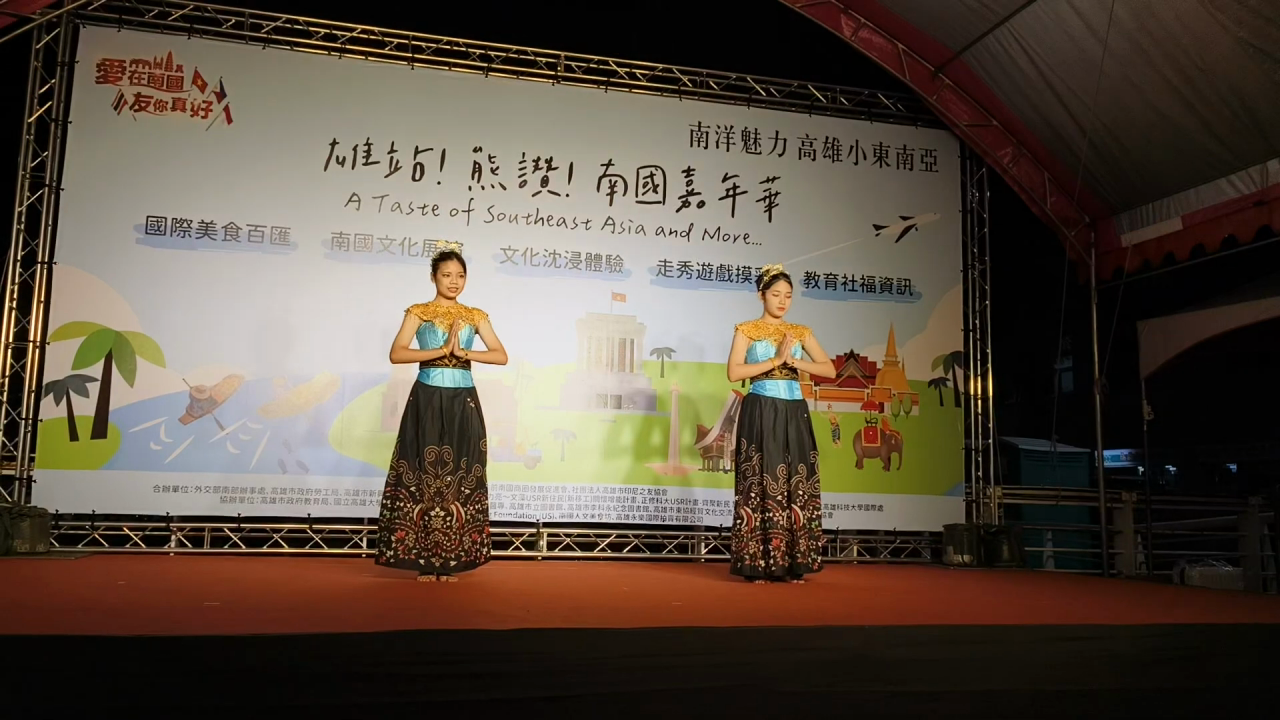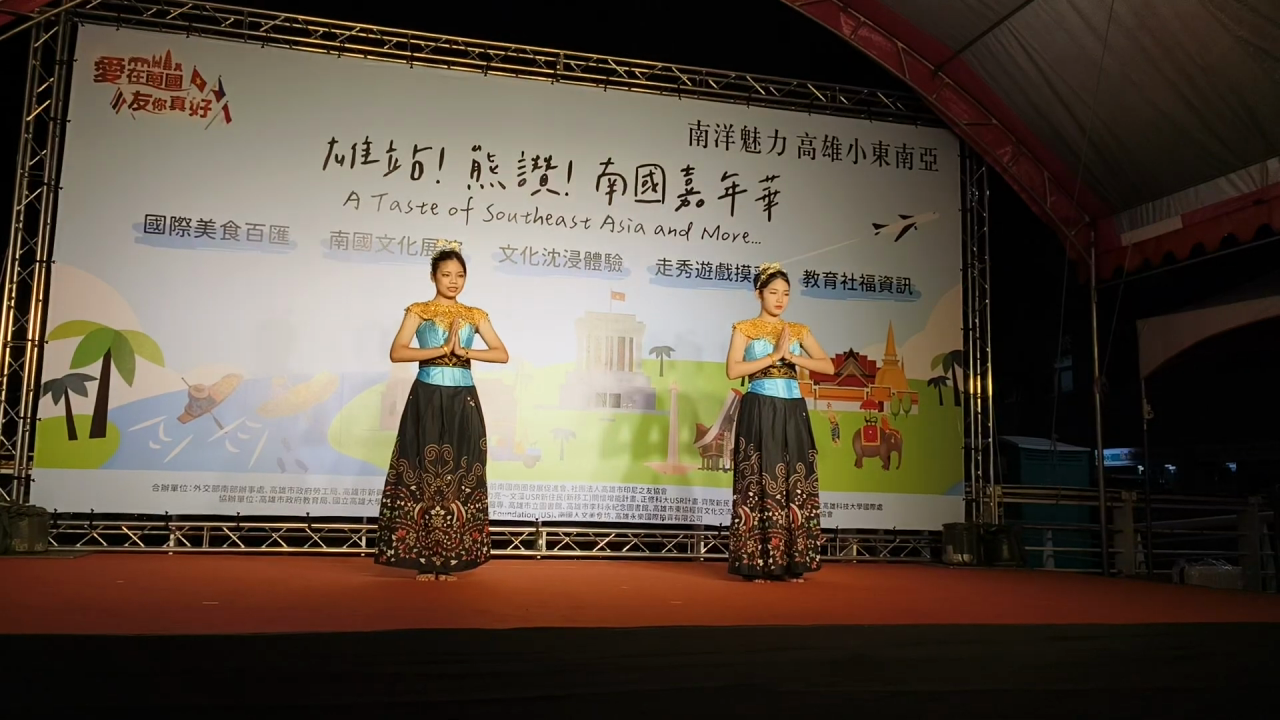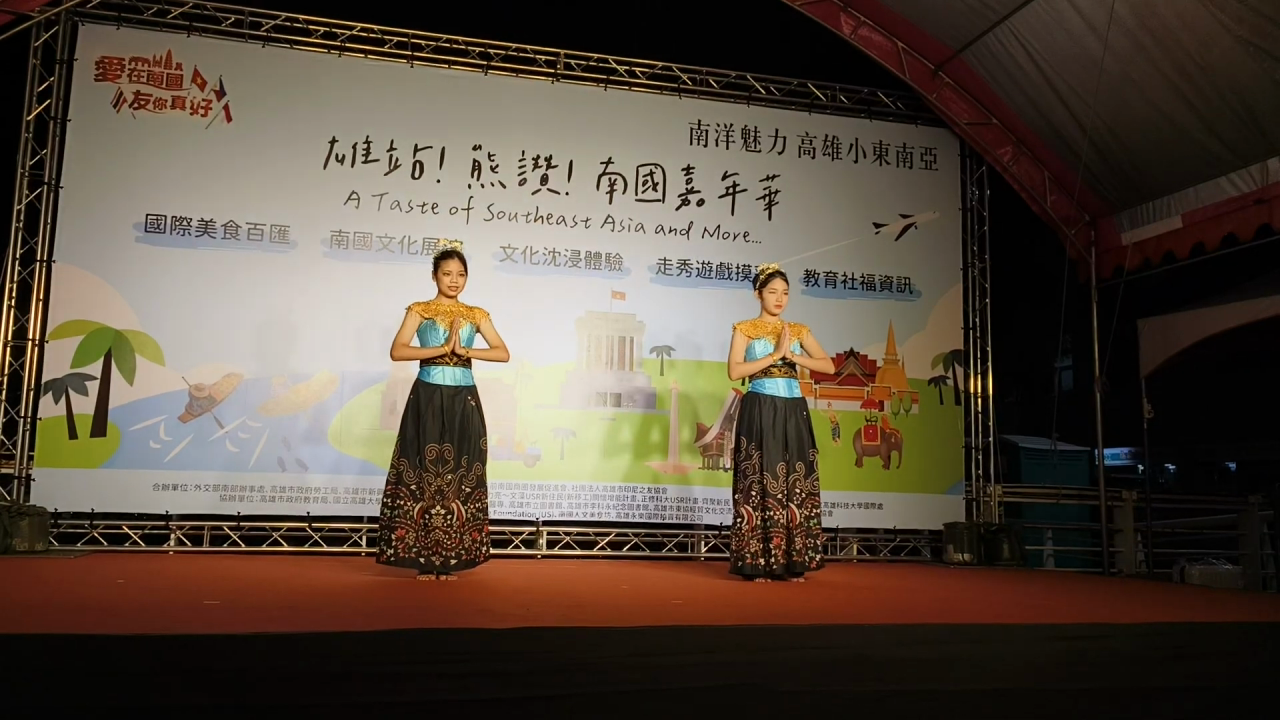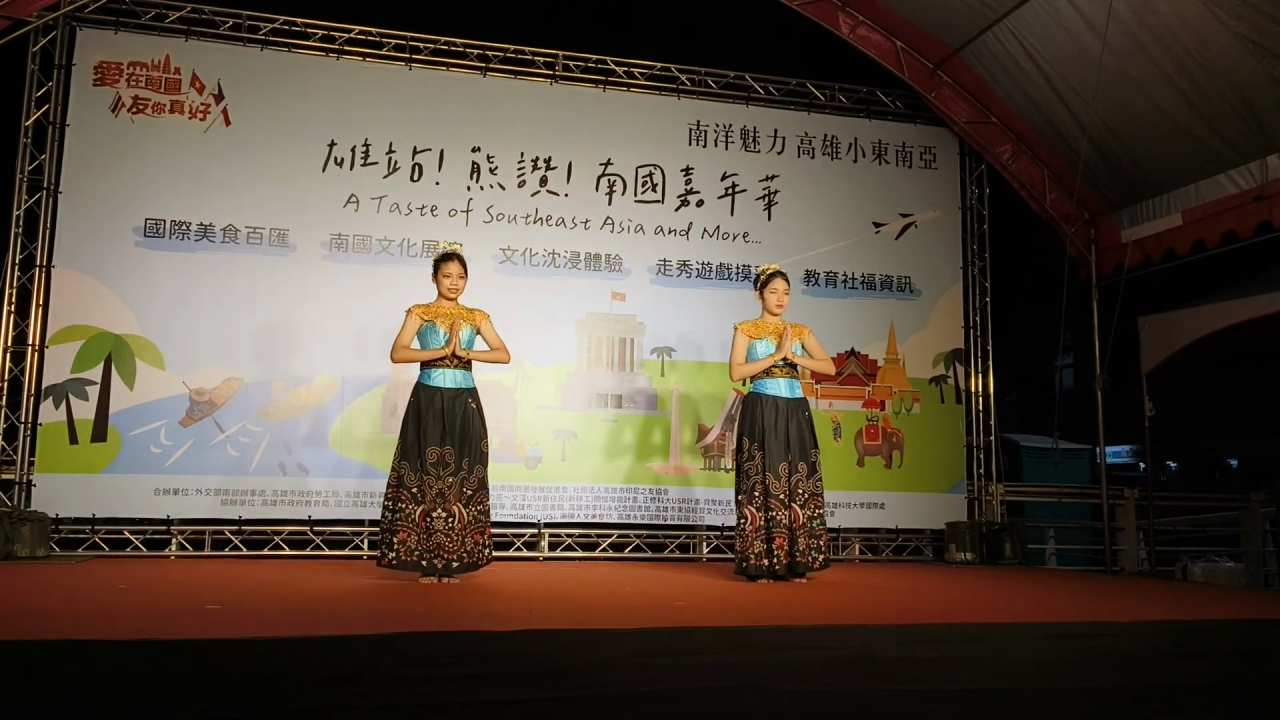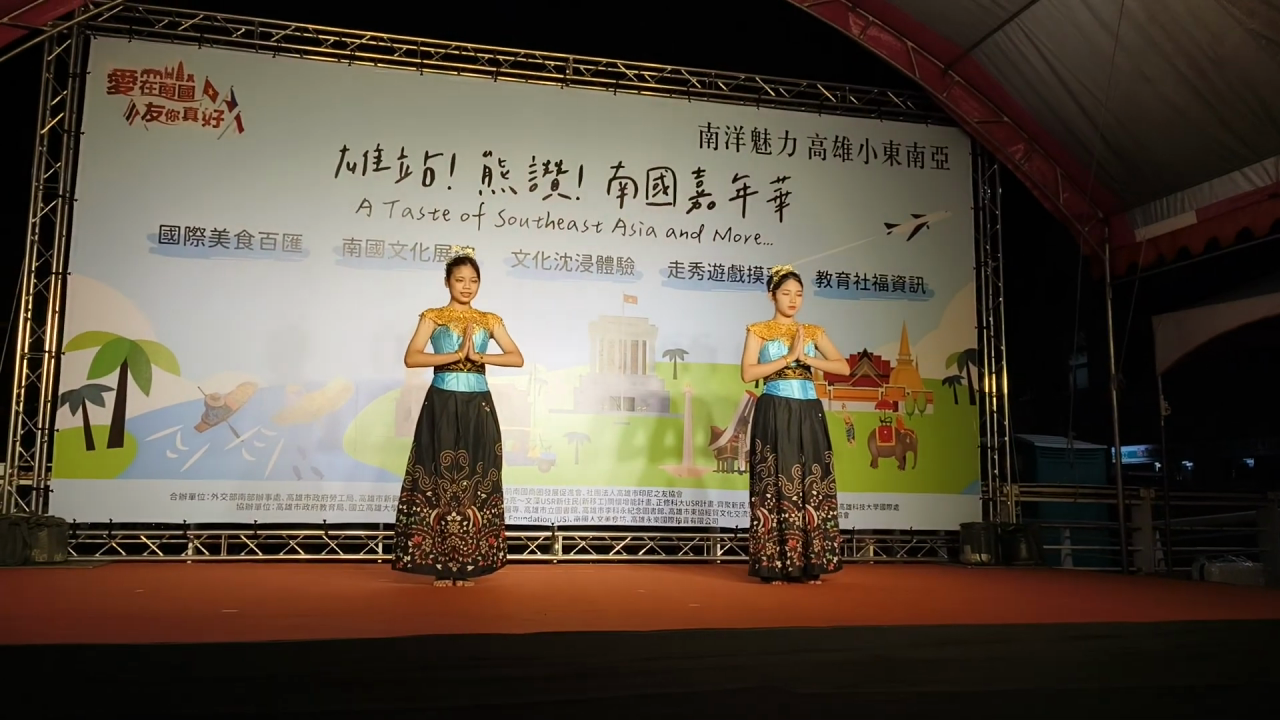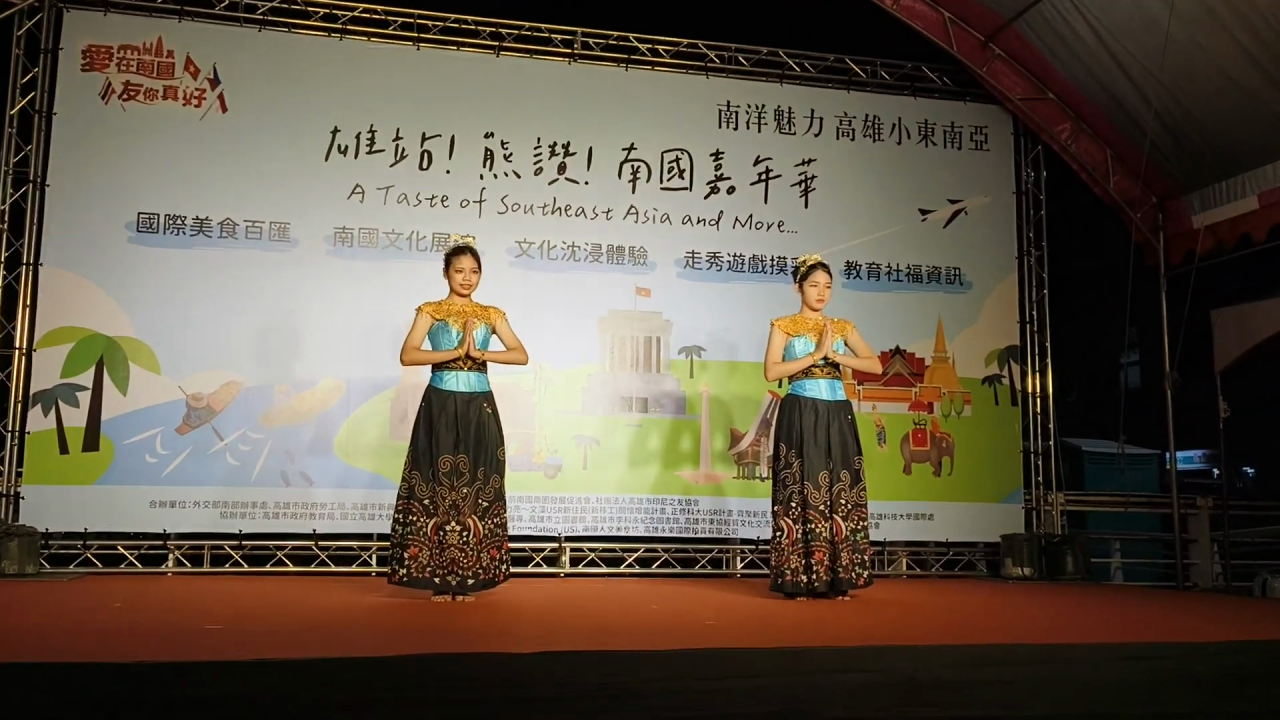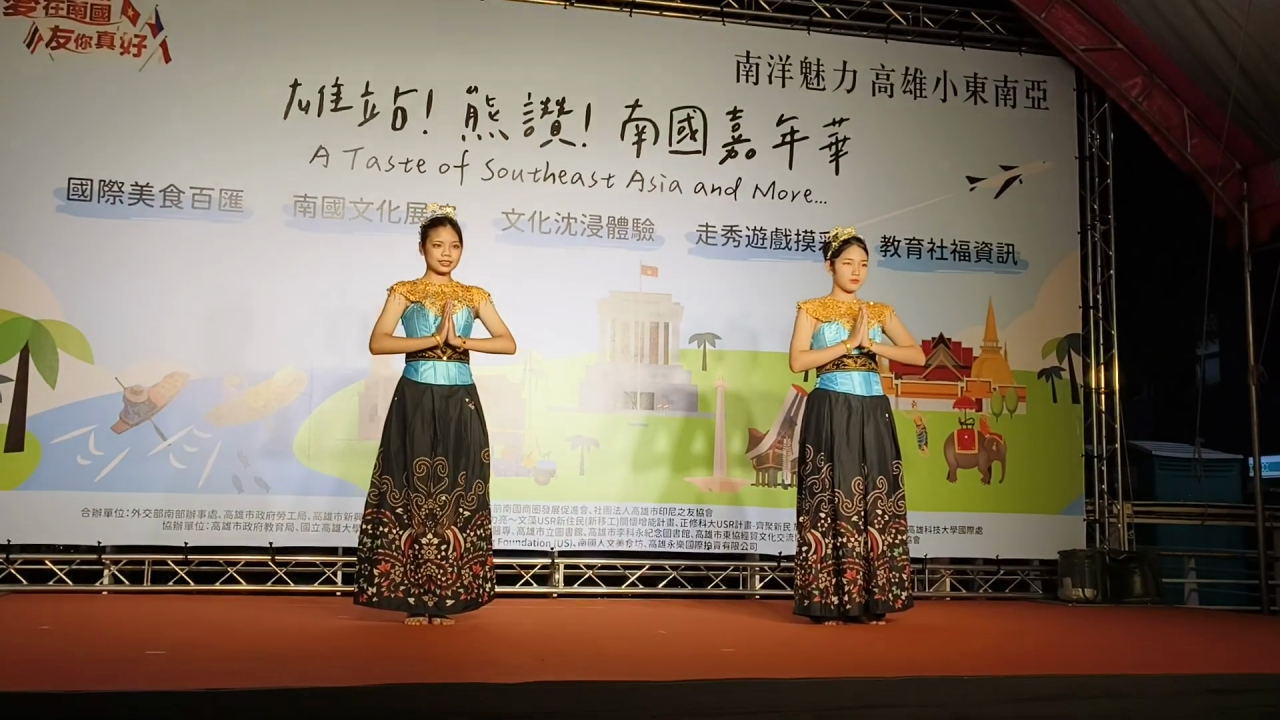
dt=0.4s
person 1, frame 1
left shoulder: (474, 316)
right shoulder: (418, 312)
left elbow: (501, 356)
right elbow: (396, 354)
left wrist: (463, 352)
right wrist: (441, 350)
left hip: (462, 402)
right hip: (427, 399)
left knee: (458, 477)
right knee: (423, 475)
left ankle: (449, 562)
right ankle: (425, 562)
person 1, frame 2
left shoulder: (474, 316)
right shoulder: (418, 311)
left elbow: (502, 354)
right elbow: (396, 352)
left wrist: (464, 351)
right wrist: (442, 349)
left hip: (462, 401)
right hip: (427, 398)
left knee: (459, 476)
right knee: (424, 475)
left ankle: (449, 561)
right ankle: (424, 561)
person 1, frame 3
left shoulder: (476, 315)
right shoulder: (419, 311)
left elbow: (503, 354)
right elbow: (397, 351)
left wrist: (464, 350)
right wrist: (443, 348)
left hip: (463, 400)
right hip: (428, 398)
left knee: (459, 476)
right knee: (424, 474)
left ankle: (449, 561)
right ankle: (425, 561)
person 1, frame 4
left shoulder: (476, 317)
right shoulder: (419, 313)
left elbow: (504, 354)
right elbow: (397, 353)
left wrist: (465, 353)
right wrist: (442, 350)
left hip: (464, 402)
right hip: (428, 400)
left knee: (460, 478)
right knee: (425, 475)
left ankle: (451, 563)
right ankle: (427, 563)
person 1, frame 5
left shoulder: (489, 321)
right shoulder: (432, 317)
left elbow: (517, 358)
right elbow: (411, 358)
left wrist: (478, 357)
right wrist: (456, 354)
left hip: (477, 407)
right hip: (442, 405)
left knee: (475, 481)
right knee: (439, 478)
left ankle: (466, 566)
right ankle: (441, 566)
person 1, frame 6
left shoulder: (491, 315)
right shoulder: (430, 311)
left elbow: (521, 355)
right elbow: (407, 355)
left wrist: (480, 354)
right wrist: (455, 352)
left hip: (478, 407)
right hip: (440, 404)
left knee: (475, 488)
right knee: (438, 485)
left ankle: (466, 581)
right ankle: (439, 581)
person 1, frame 7
left shoulder: (474, 296)
right shoulder: (404, 292)
left elbow: (508, 343)
right elbow: (377, 342)
left wrist: (461, 341)
right wrist: (433, 339)
left hip: (460, 402)
right hip: (415, 400)
left knee: (457, 494)
right knee: (412, 491)
left ankle: (444, 601)
right ankle: (414, 600)
person 2, frame 1
left shoulder: (800, 332)
right shoulder: (747, 330)
left elbow: (830, 370)
right elbow: (733, 372)
left wrist: (794, 361)
right wrist: (776, 360)
left hip: (794, 413)
right hip: (761, 412)
left knee: (797, 483)
right knee: (761, 483)
left ankle: (792, 565)
right ankle: (758, 565)
person 2, frame 2
left shoulder: (799, 331)
right shoulder: (745, 329)
left elbow: (828, 366)
right elbow: (733, 370)
left wrist: (791, 356)
right wrist: (774, 356)
left hip: (793, 412)
right hip: (759, 411)
left knee: (795, 483)
right knee: (759, 482)
left ankle: (791, 564)
right ankle: (757, 564)
person 2, frame 3
left shoulder: (798, 331)
right shoulder: (744, 329)
left elbow: (828, 366)
right elbow: (734, 371)
left wrist: (791, 355)
right wrist: (775, 355)
left hip: (793, 411)
right hip: (759, 411)
left knee: (795, 483)
right knee: (760, 481)
left ankle: (792, 563)
right ankle: (758, 564)
person 2, frame 4
left shoulder: (800, 331)
right shoulder: (746, 330)
left elbow: (829, 367)
right elbow: (736, 372)
left wrist: (793, 356)
right wrist: (776, 355)
left hip: (795, 412)
right hip: (761, 411)
left knee: (798, 482)
right knee: (762, 482)
left ankle: (795, 564)
right ankle: (761, 564)
person 2, frame 5
left shoulder: (813, 332)
right shoulder: (758, 331)
left elbow: (843, 367)
right elbow: (747, 373)
left wrist: (805, 358)
right wrist: (788, 357)
left hip: (809, 413)
right hip: (775, 413)
left knee: (812, 483)
right knee: (776, 484)
left ankle: (809, 566)
right ankle: (775, 566)
person 2, frame 6
left shoulder: (843, 327)
right shoulder: (783, 326)
left elbow: (875, 365)
right elbow: (771, 371)
left wrist: (834, 355)
right wrist: (816, 354)
left hip: (837, 415)
right hip: (801, 414)
left knee: (840, 491)
right knee: (802, 491)
left ankle: (837, 580)
right ankle: (800, 581)
person 2, frame 7
left shoulder: (880, 312)
right shoulder: (812, 309)
left elbow: (918, 355)
right elbow: (797, 361)
left wrist: (870, 344)
right wrist: (849, 342)
left hip: (873, 413)
right hip: (830, 412)
left knee: (875, 500)
right knee: (831, 499)
left ankle: (872, 603)
right ankle: (829, 603)
